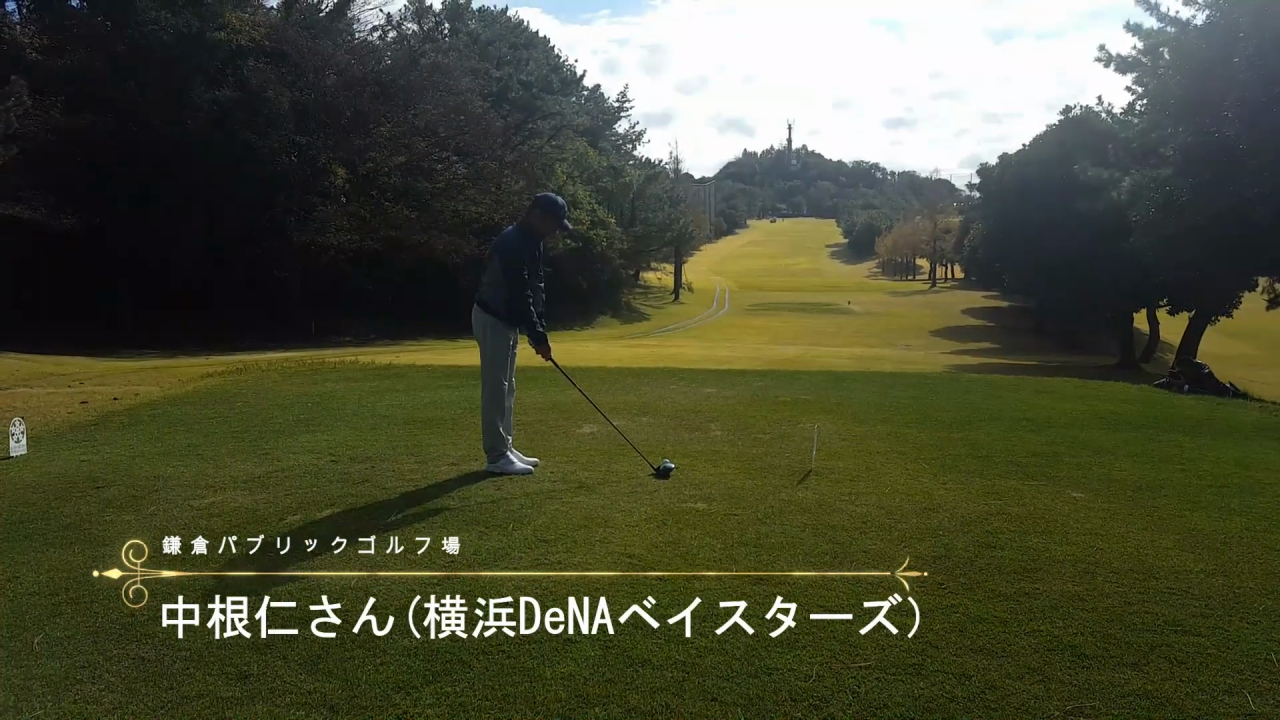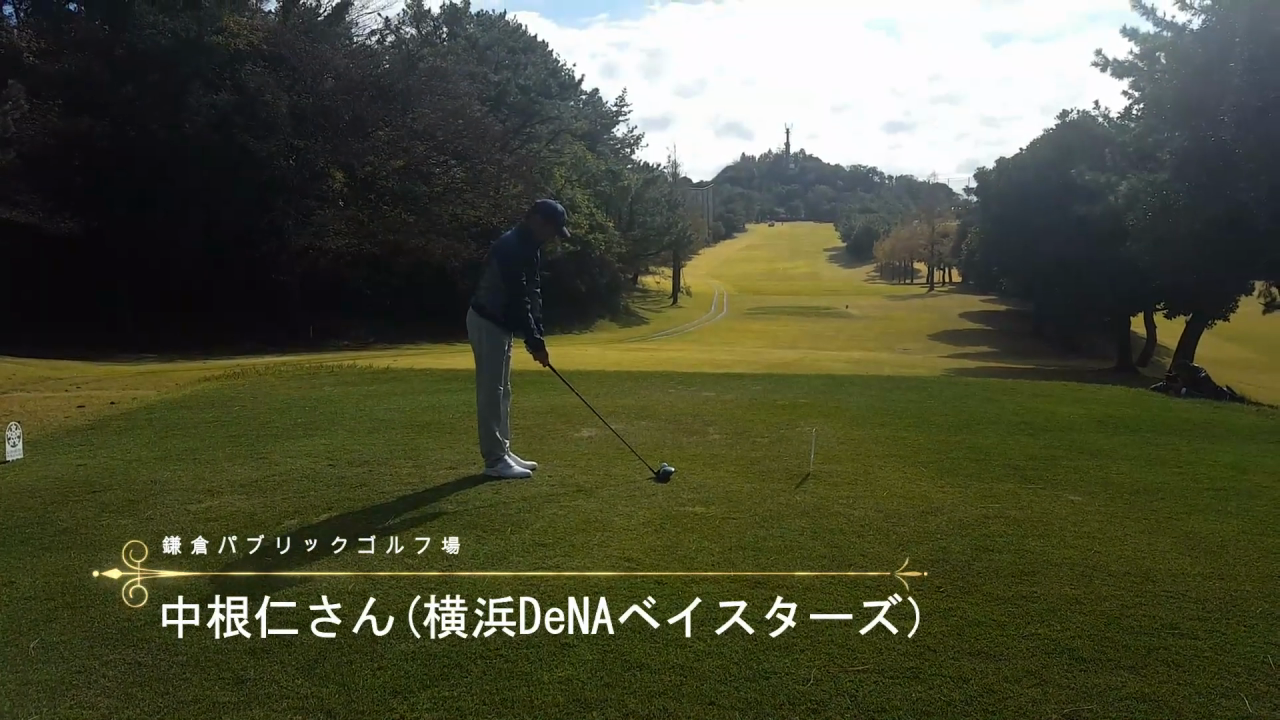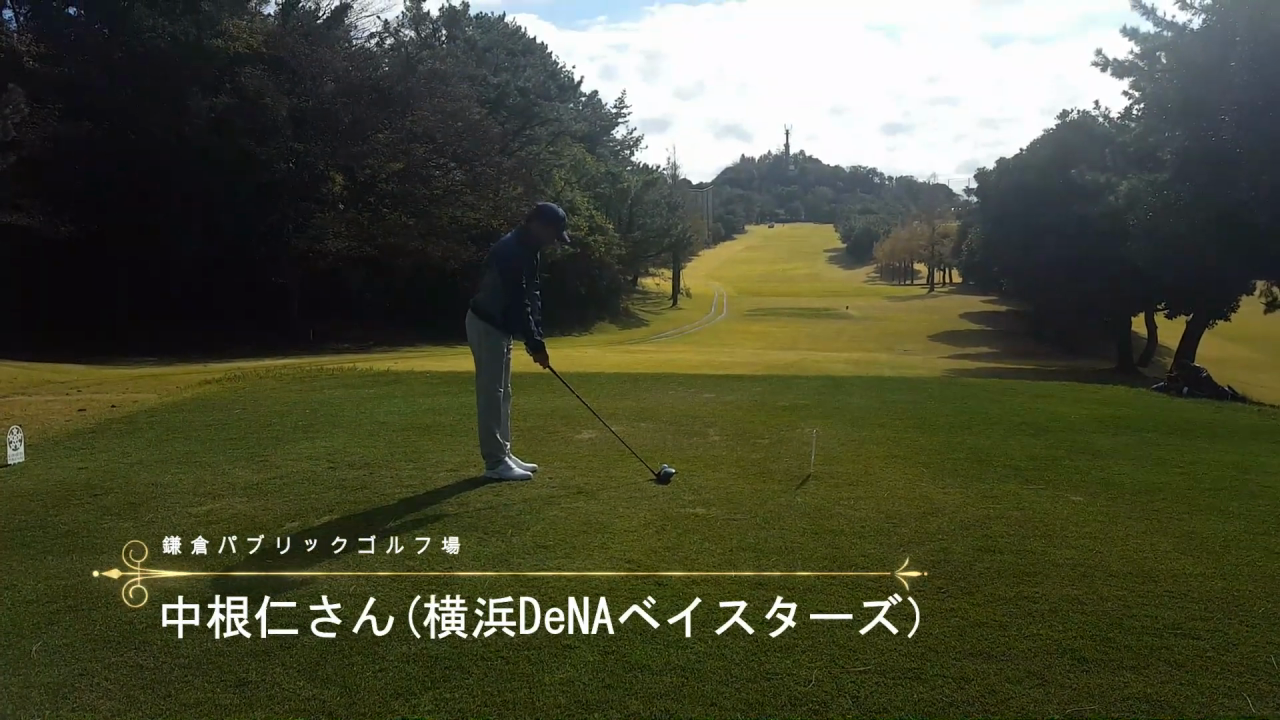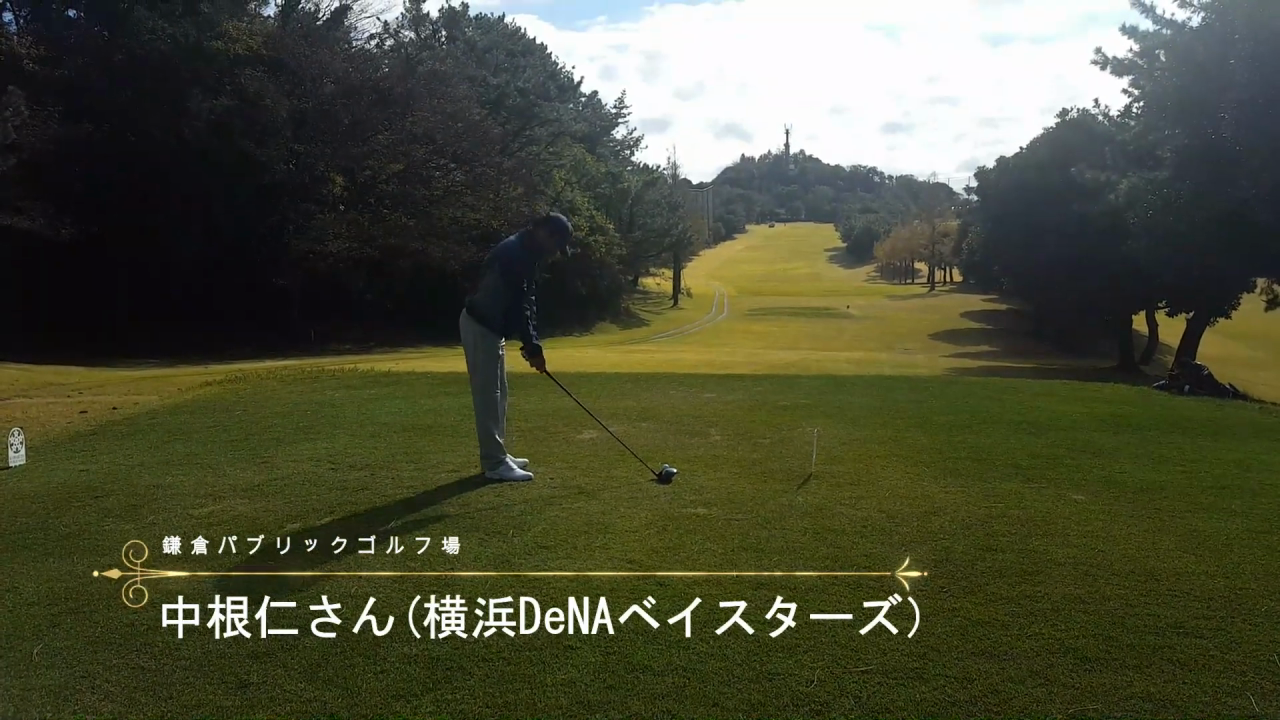
dt=0.4s
person 1, frame 1
left shoulder: (532, 242)
right shoulder: (512, 243)
left elbow: (535, 288)
right elbow: (519, 294)
left wrist: (539, 329)
right wrist: (537, 335)
left hip: (506, 320)
right hip: (492, 319)
left knee: (506, 387)
right knee: (496, 387)
left ankle: (505, 448)
right ankle: (496, 456)
person 1, frame 2
left shoulder: (529, 247)
right shoulder: (511, 248)
left elbow: (532, 293)
right elbow: (517, 299)
left wrist: (537, 335)
right wrist: (534, 340)
left hip: (501, 324)
right hip: (487, 322)
left knee: (501, 391)
right knee: (491, 391)
left ankle: (503, 452)
right ankle: (495, 460)
person 1, frame 3
left shoulder: (528, 250)
right shoulder: (510, 251)
left elbow: (531, 296)
right elbow: (518, 302)
left wrist: (536, 337)
right wrist: (535, 342)
left hip: (500, 326)
right hip: (486, 326)
left knee: (502, 394)
right knee: (491, 394)
left ankle: (504, 455)
right ankle: (495, 462)
person 1, frame 4
left shoulder: (527, 254)
right shoulder: (513, 254)
left elbow: (526, 301)
right elbow: (517, 305)
left wrist: (531, 343)
right wrist: (533, 346)
left hip: (490, 327)
right hip: (480, 326)
left knee: (497, 393)
right knee: (488, 394)
left ankle: (493, 454)
right ankle: (496, 462)
